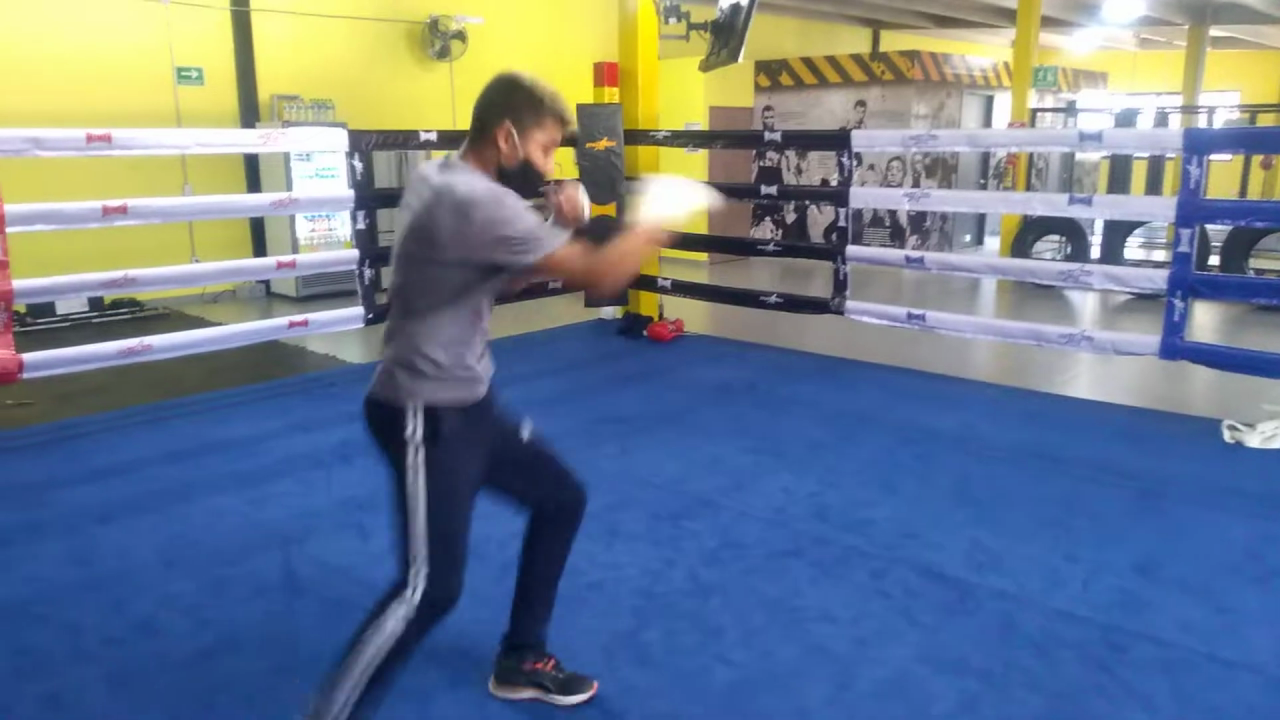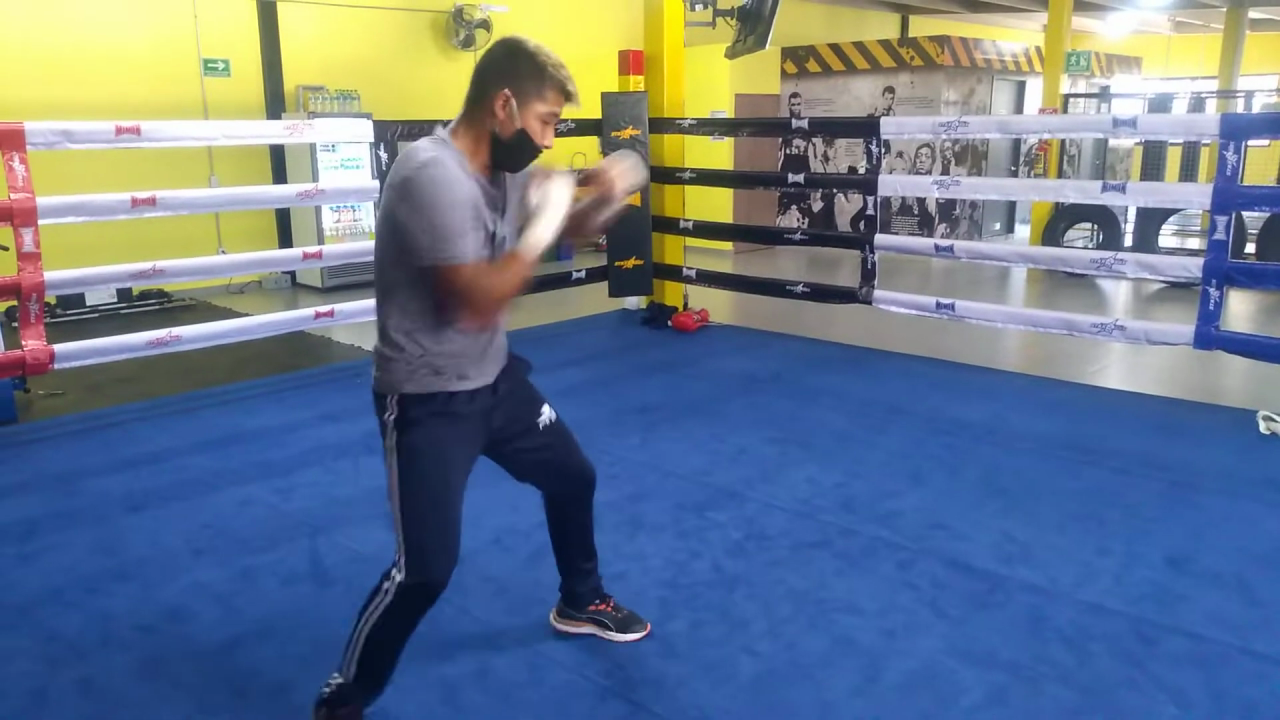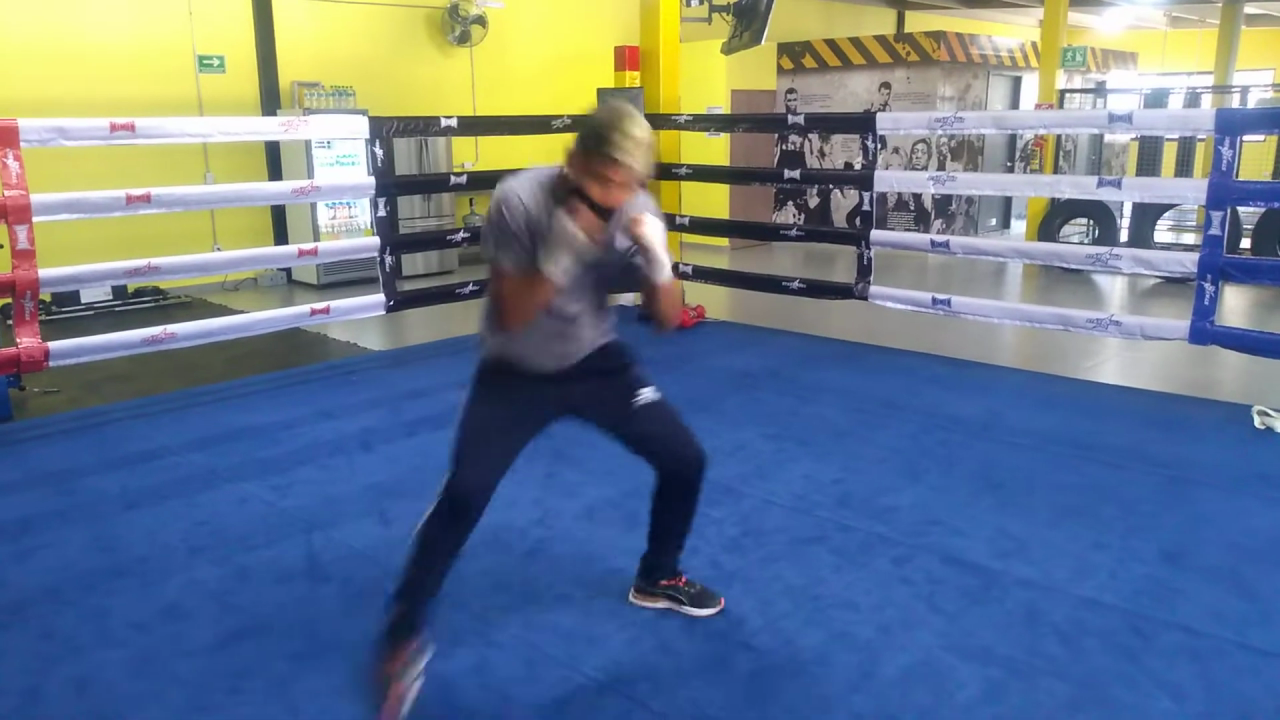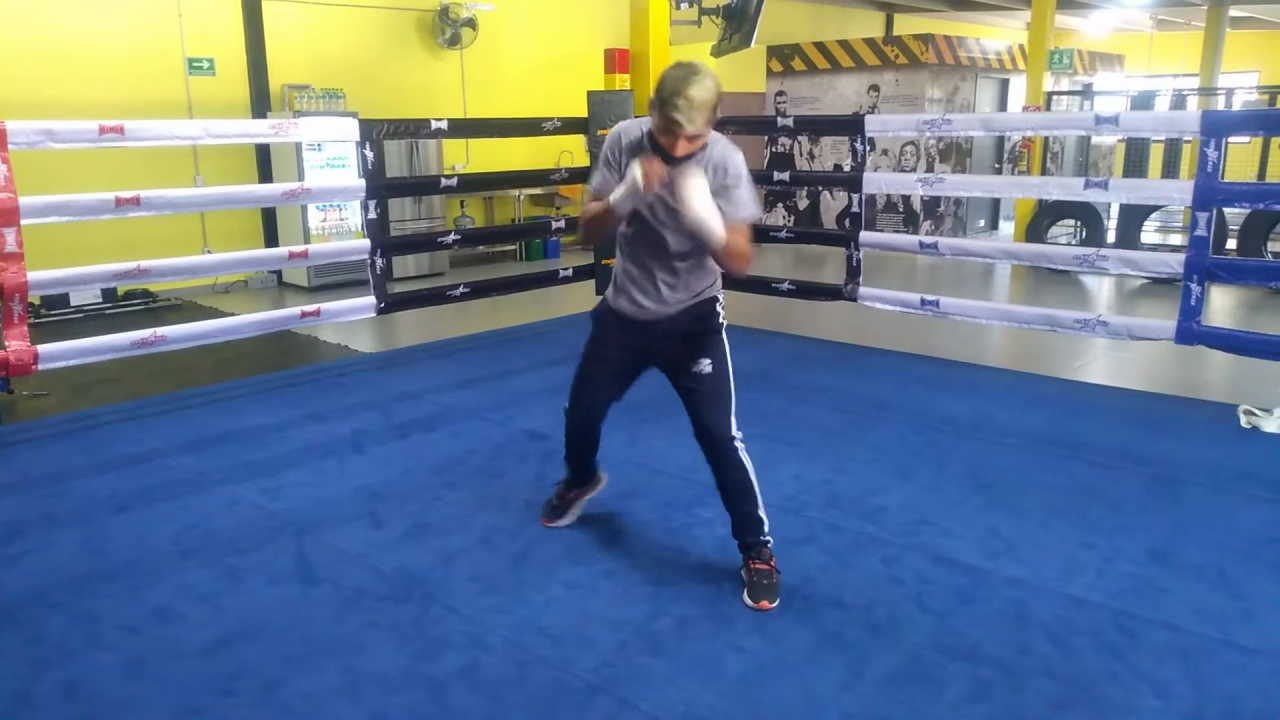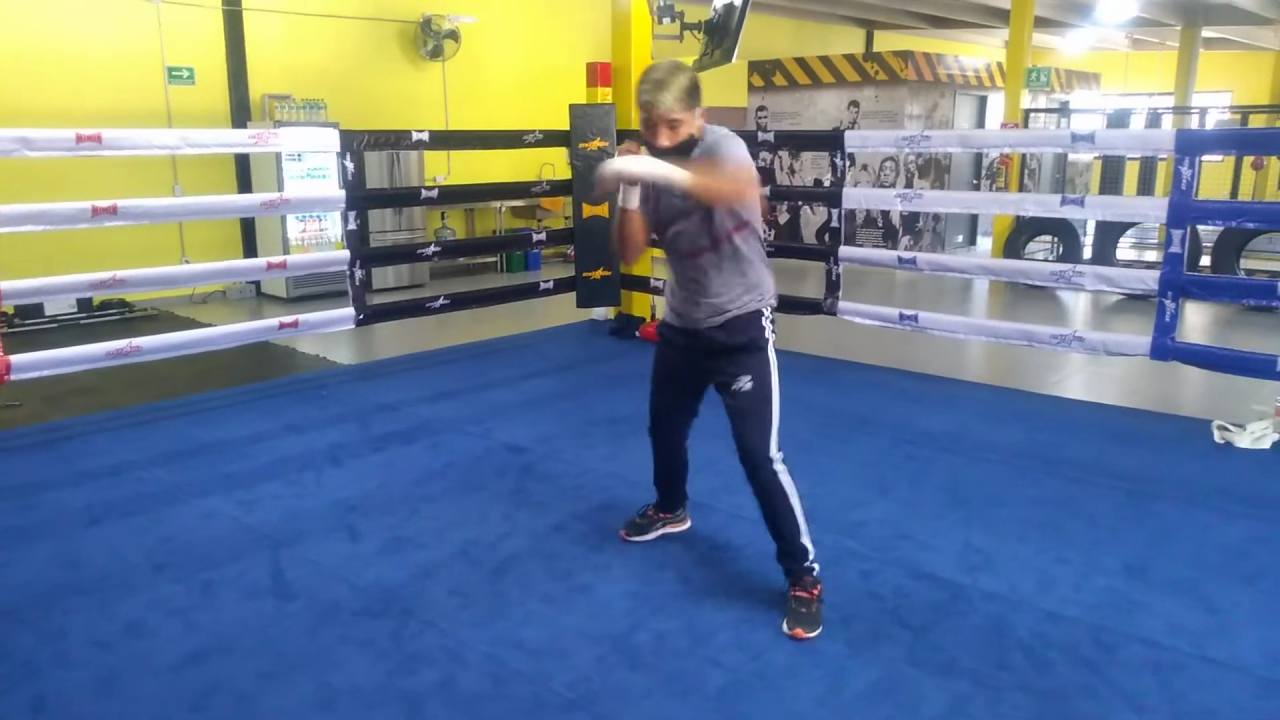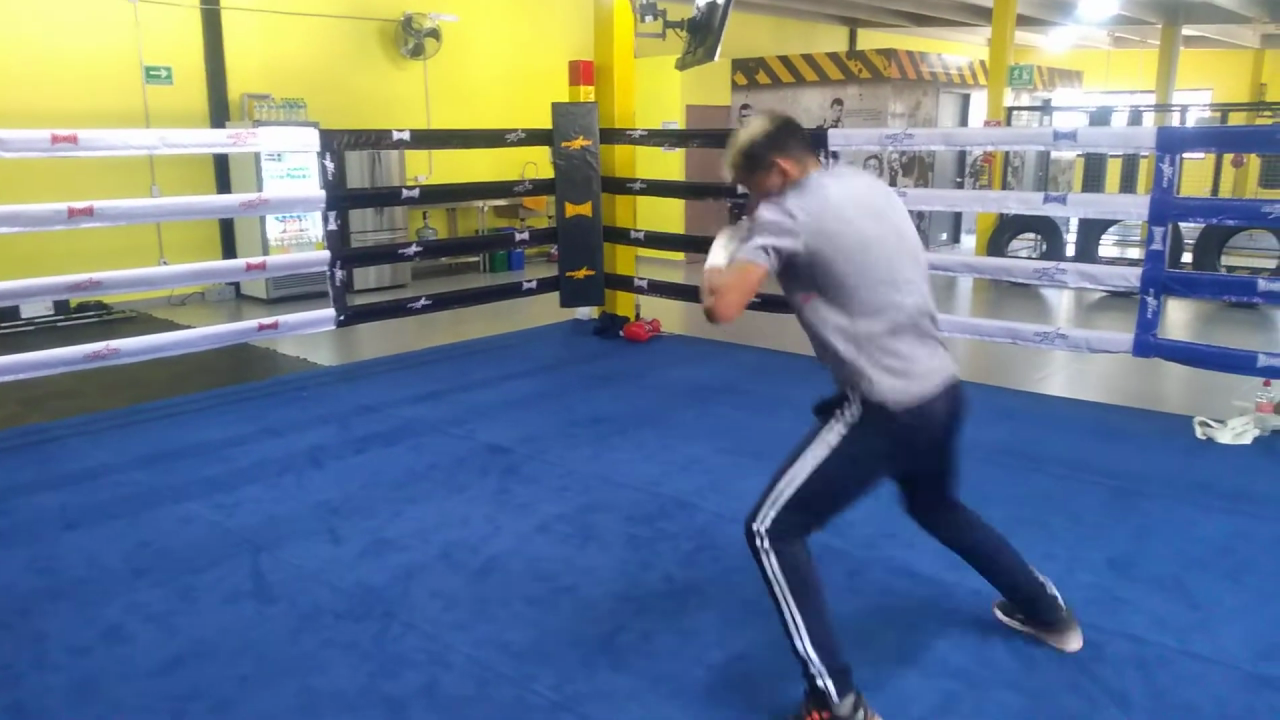
dt=0.7s
person 1, frame 1
left shoulder: (445, 180)
right shoulder: (478, 202)
right elbow: (600, 277)
left wrist: (563, 221)
right wrist: (656, 216)
left hip: (463, 402)
right hip: (426, 414)
left knee: (564, 499)
right knee: (430, 583)
left ankle: (522, 660)
person 1, frame 2
left shoulder: (496, 168)
right shoulder: (432, 174)
right elbow: (483, 301)
left wrist: (602, 198)
right wrist: (545, 228)
left hip: (489, 377)
right hip: (426, 399)
left knee: (573, 476)
right knee: (426, 568)
left ankle: (581, 599)
person 1, frame 3
left shoulder: (636, 210)
right shoulder: (519, 198)
left elbow: (671, 319)
right elbow: (507, 317)
left wrist: (657, 260)
right wrist: (558, 257)
left hip: (595, 359)
right hip: (516, 373)
left knee: (686, 459)
right knee: (461, 500)
left ankle: (660, 578)
right ankle: (403, 639)
person 1, frame 4
left shoulder: (726, 162)
right shoulder: (622, 142)
left elbow: (739, 261)
right elbow: (589, 231)
left wrist: (708, 217)
right wrist: (623, 193)
left hip: (693, 314)
right hip: (624, 310)
left knee: (719, 435)
right knee: (581, 410)
left ankle: (757, 552)
right ankle: (581, 480)
person 1, frame 5
left shoulder: (722, 143)
right shoulder: (644, 164)
left elbow: (741, 190)
right elbow: (629, 254)
left wrist: (666, 173)
right wrist: (631, 190)
left hip: (743, 323)
right hip: (684, 325)
left knee: (759, 453)
right knee: (665, 429)
left ankle: (804, 577)
right ankle: (671, 508)
person 1, frame 6
left shoulder: (786, 212)
right shoulder: (866, 184)
left elbow: (721, 308)
left wrist: (720, 258)
left hip: (881, 406)
right hip: (938, 388)
left knee: (772, 530)
right knee: (935, 506)
right ankle: (1045, 610)
